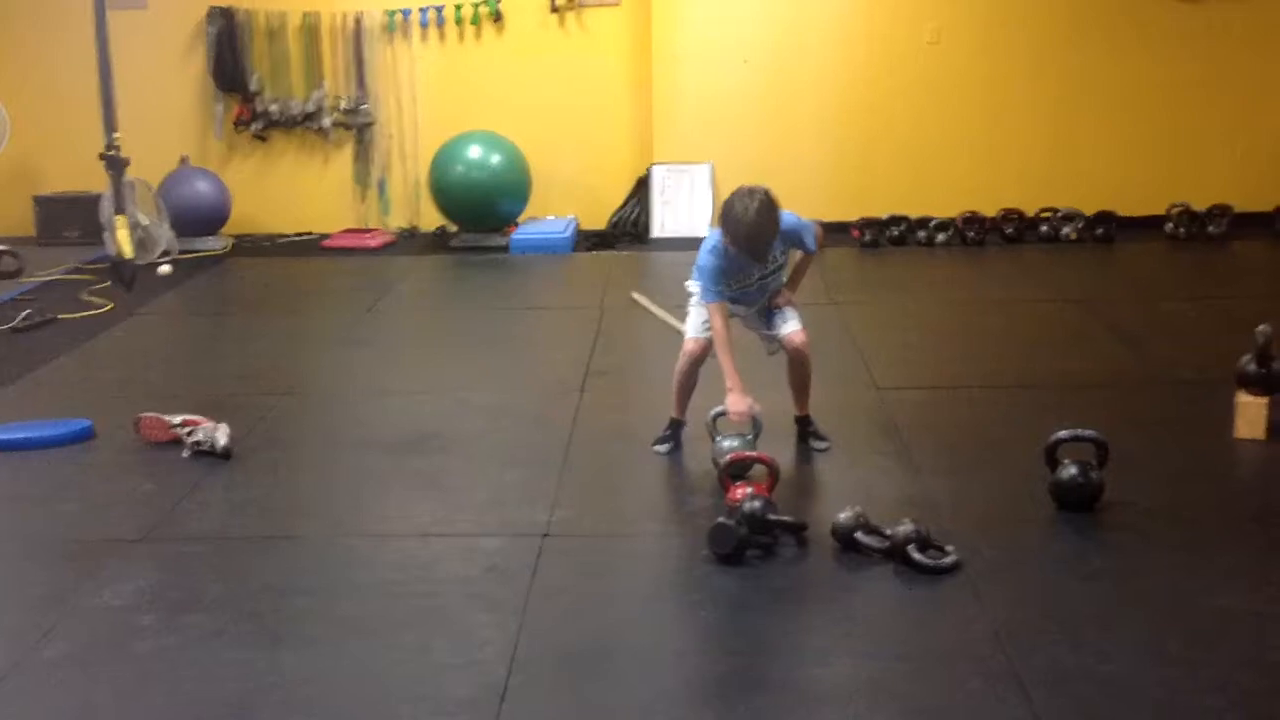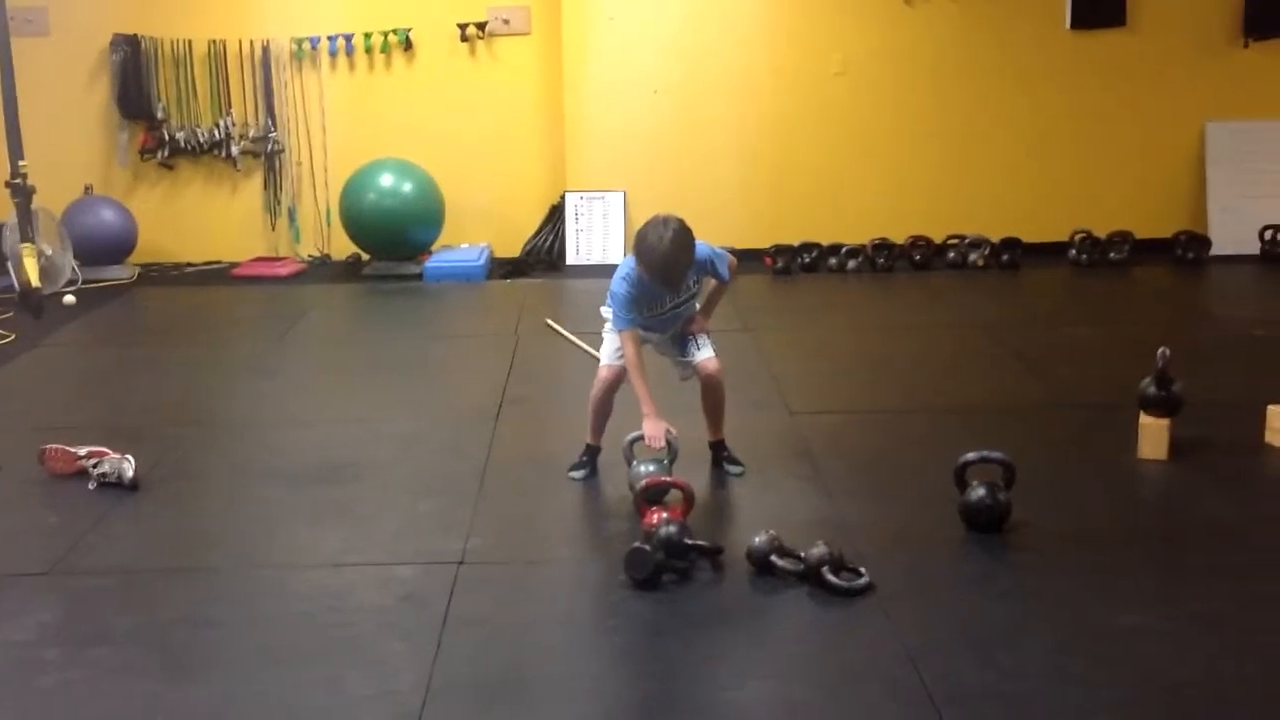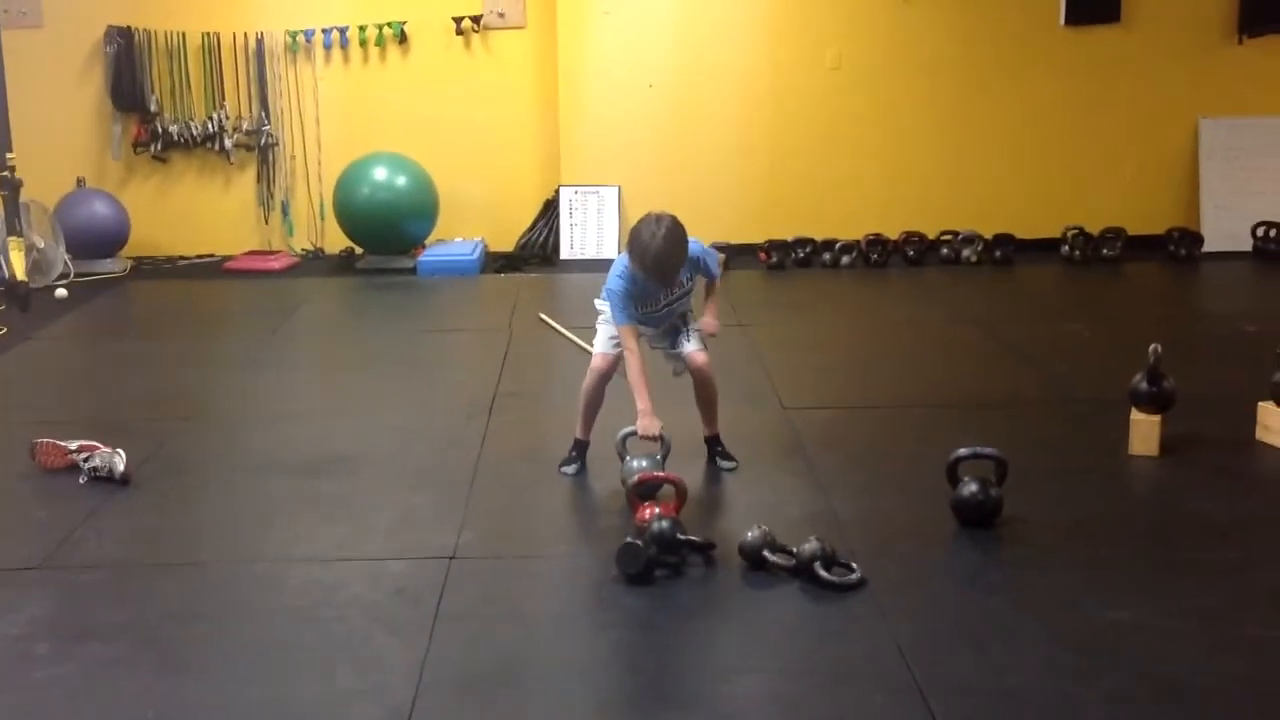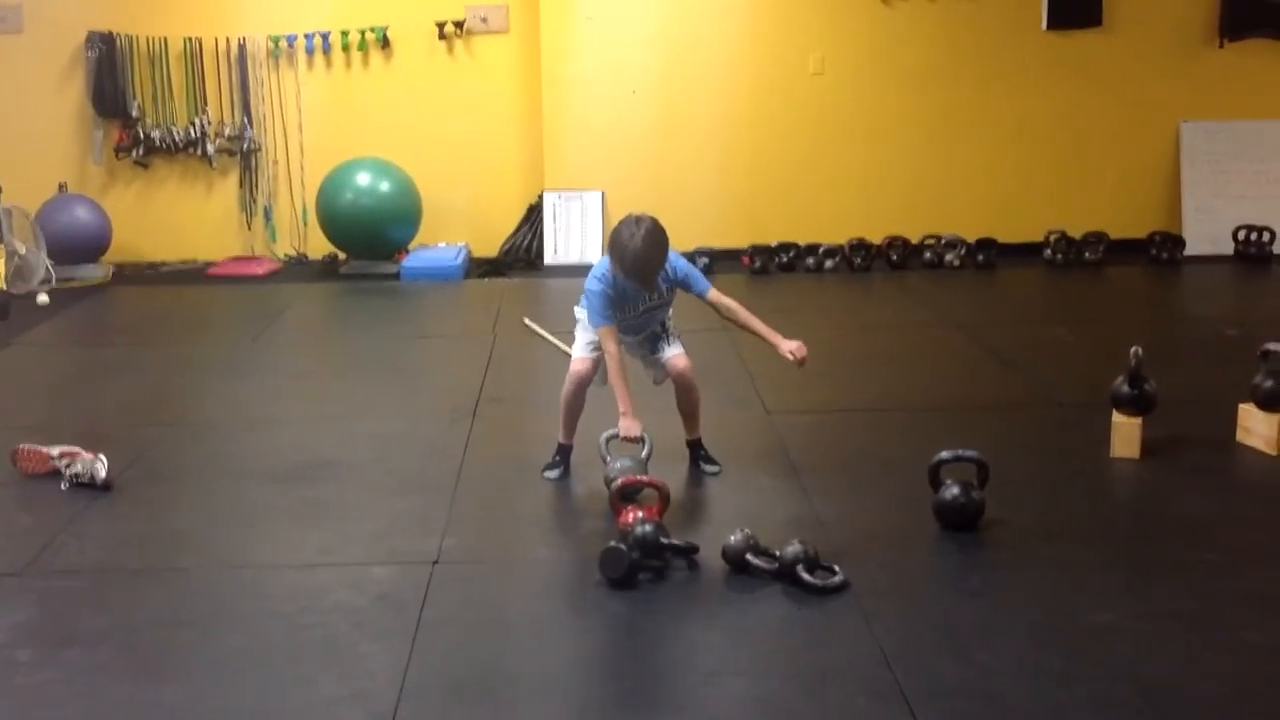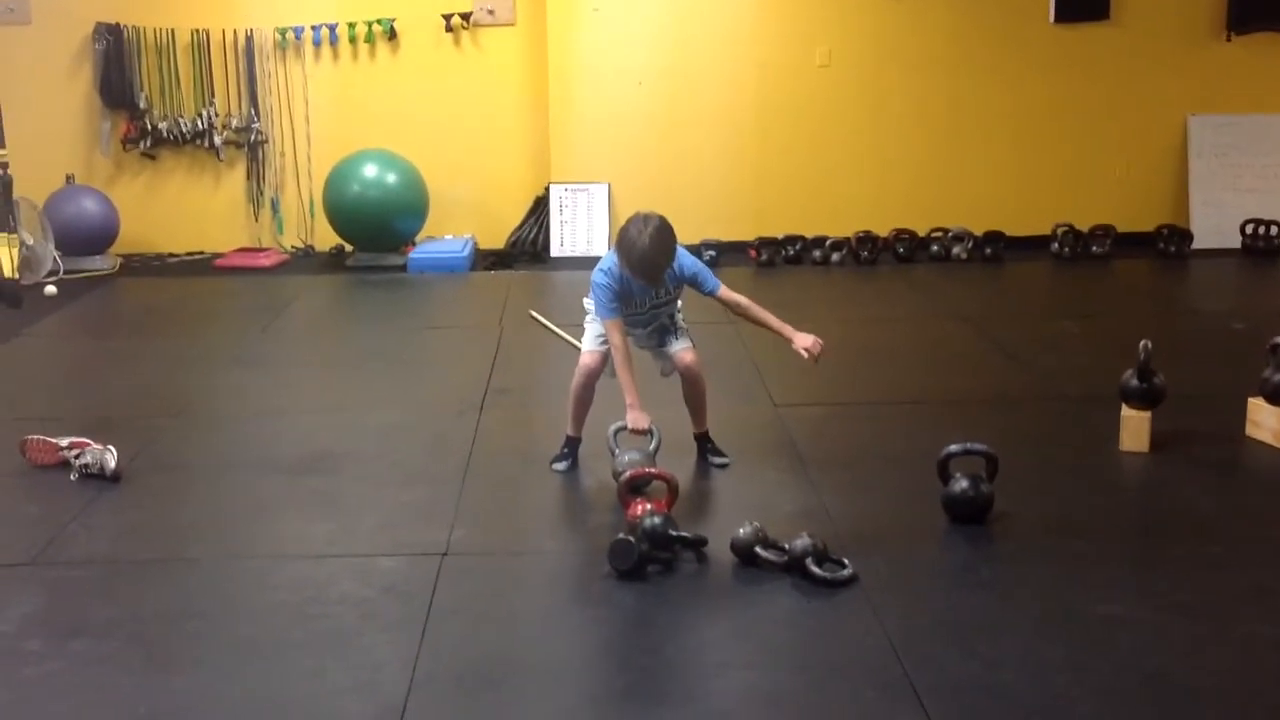
dt=1s
person 1, frame 1
left shoulder: (788, 226)
right shoulder: (712, 253)
left elbow: (816, 236)
right elbow: (718, 322)
left wrist: (790, 288)
right wrist: (734, 389)
left hip: (767, 295)
right hip: (714, 296)
left knee: (798, 344)
right knee: (692, 350)
left ankle: (804, 422)
right ankle: (675, 425)
person 1, frame 2
left shoulder: (701, 255)
right shoulder: (625, 281)
left elbow: (730, 265)
right elbow: (631, 349)
left wrist: (704, 314)
right wrist: (650, 415)
left hip: (680, 322)
right hip: (630, 323)
left knee: (711, 371)
right knee: (607, 377)
left ankle: (718, 447)
right ankle: (591, 450)
person 1, frame 3
left shoulder: (695, 253)
right shoulder: (621, 278)
left elbow: (716, 267)
right elbow: (631, 347)
left wrist: (710, 313)
right wrist: (645, 411)
left hip: (673, 316)
right hip: (622, 316)
left knee: (701, 365)
right knee: (600, 368)
left ankle: (714, 442)
right ankle: (579, 444)
person 1, frame 4
left shoulder: (673, 265)
right shoulder: (600, 281)
left elbow: (722, 303)
right elbow: (611, 350)
left wrist: (779, 341)
right wrist: (627, 414)
left hip: (652, 326)
right hip: (600, 324)
left knee: (682, 370)
right knee: (579, 373)
left ankle: (696, 447)
right ankle: (563, 450)
person 1, frame 5
left shoulder: (682, 262)
right shoulder: (605, 275)
left elbow: (734, 301)
right elbow: (617, 342)
left wrist: (792, 334)
right wrist: (633, 406)
left hip: (660, 318)
right hip: (609, 317)
left knee: (690, 364)
right knee: (589, 366)
left ankle: (703, 439)
right ankle: (571, 443)
